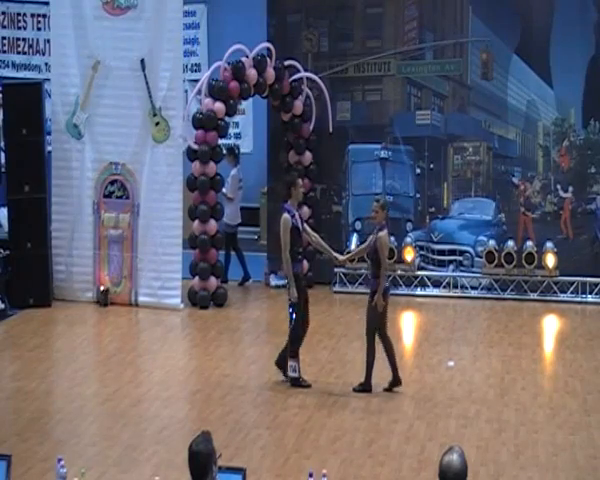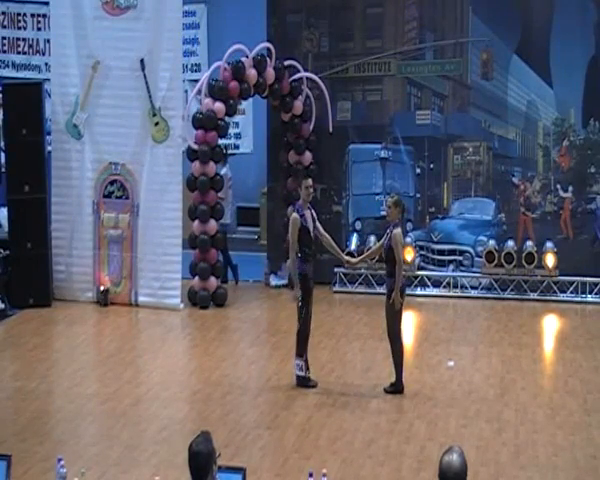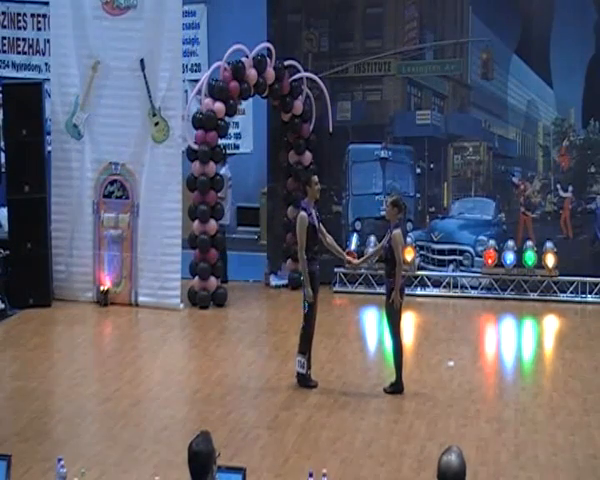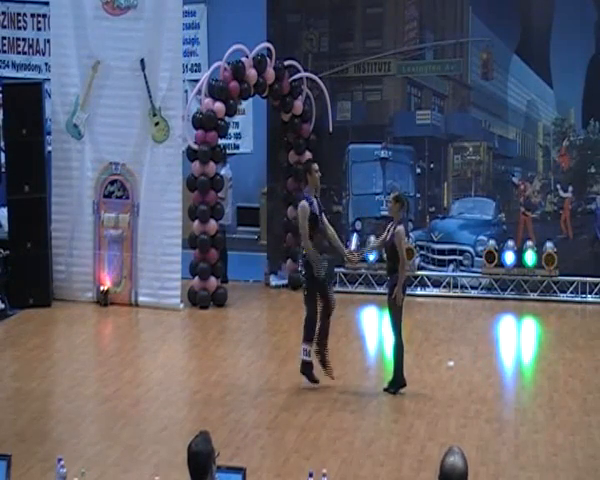
dt=1s
person 1, frame 1
left shoulder: (297, 213)
right shoulder: (287, 217)
left elbow: (312, 237)
right elbow: (285, 254)
left wrist: (332, 254)
right wrist: (291, 286)
left hip: (300, 272)
right hip: (293, 274)
left knee: (303, 322)
right knee: (296, 323)
left ankle: (283, 360)
right ankle: (294, 374)
person 1, frame 2
left shoulder: (311, 212)
right shoulder: (296, 216)
left elbow: (324, 237)
right elbow: (292, 253)
left wrist: (343, 257)
right wrist: (295, 285)
left hip: (310, 269)
right hip: (301, 272)
left knee: (305, 322)
right knee: (304, 322)
left ankle: (303, 371)
right ankle: (301, 374)
person 1, frame 3
left shoulder: (314, 211)
right shoulder: (303, 215)
left elbow: (326, 238)
right elbow: (301, 253)
left wrist: (344, 257)
right wrist: (306, 285)
left hip: (315, 269)
right hip: (308, 271)
left knee: (311, 322)
right knee: (308, 322)
left ankle: (305, 370)
right ankle: (302, 373)
person 1, frame 4
left shoulder: (317, 200)
right shoulder: (304, 204)
left elbow: (327, 229)
right elbow: (305, 240)
left wrist: (344, 252)
right wrist: (317, 265)
left hip: (321, 257)
right hip: (311, 260)
left knee: (328, 306)
right knee: (312, 311)
left ankle: (321, 353)
right ankle: (306, 364)
person 2, frame 1
left shoulder: (382, 235)
right shoulder: (377, 233)
left elbow: (384, 267)
right elbow: (363, 249)
left wrist: (379, 294)
right wrist: (345, 258)
left hip: (379, 289)
right hip: (377, 288)
left knee: (370, 335)
right knee: (382, 333)
left ankle: (367, 382)
right ankle: (395, 377)
person 2, frame 2
left shoulder: (397, 232)
right shoulder: (390, 230)
left elbow: (400, 263)
right elbow: (377, 249)
left wrist: (396, 291)
right wrist: (357, 260)
left hip: (395, 287)
right hip: (391, 286)
left knee: (394, 335)
right knee: (394, 335)
left ankle: (398, 383)
right ankle: (398, 380)
person 2, frame 3
left shoulder: (396, 232)
right shoulder: (391, 231)
left elbow: (399, 263)
right elbow: (379, 249)
left wrist: (396, 291)
right wrist: (359, 262)
left hip: (394, 287)
right hip: (391, 286)
left knee: (395, 334)
right knee: (393, 334)
left ankle: (398, 382)
right ankle: (397, 380)
person 2, frame 4
left shoulder: (399, 229)
right shoulder: (391, 227)
left elbow: (403, 260)
right elbow: (378, 244)
left wrist: (399, 287)
left hip: (397, 283)
right hip: (392, 282)
left knee: (396, 332)
right knee: (395, 331)
left ankle: (398, 379)
right ankle: (398, 378)
person 3, frame 1
left shoulder: (233, 174)
right shoulder: (237, 172)
left elbow: (230, 197)
right wrist: (223, 189)
left hip: (230, 216)
right hip: (234, 216)
left knee: (228, 247)
right knee: (234, 246)
left ankle: (225, 276)
right ankle: (246, 273)
person 3, frame 2
left shoulder: (223, 173)
right shoulder: (227, 170)
left elbow: (221, 196)
left hip: (223, 216)
right hip: (226, 215)
left knee: (223, 246)
right knee: (223, 246)
right ankle: (225, 275)
person 3, frame 3
left shoulder: (223, 173)
right shoulder: (226, 170)
left elbow: (221, 196)
right hip: (223, 216)
left knee: (221, 247)
right knee: (221, 246)
left ankle: (223, 275)
right ankle: (223, 273)
person 3, frame 4
left shoulder: (223, 173)
right shoulder: (226, 170)
left elbow: (221, 197)
left hip: (221, 217)
right hip: (224, 216)
left knee: (221, 248)
right knee: (221, 248)
left ankle: (223, 275)
right ankle: (223, 275)
